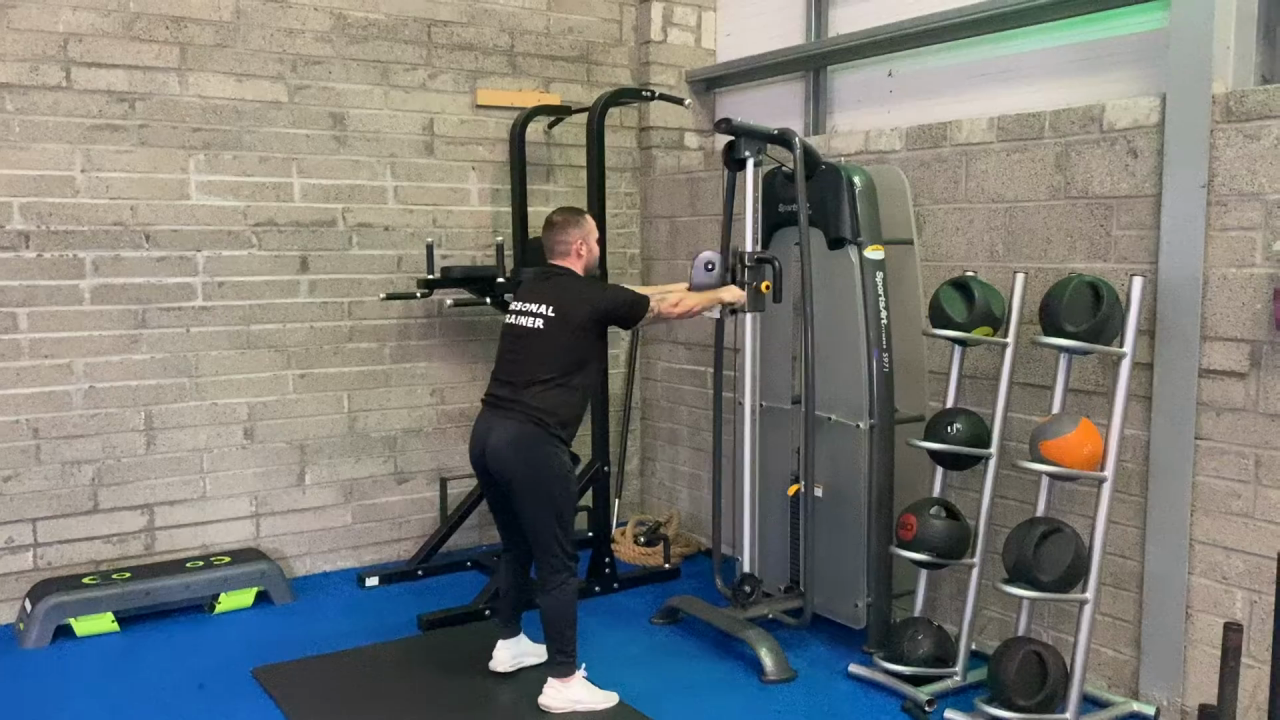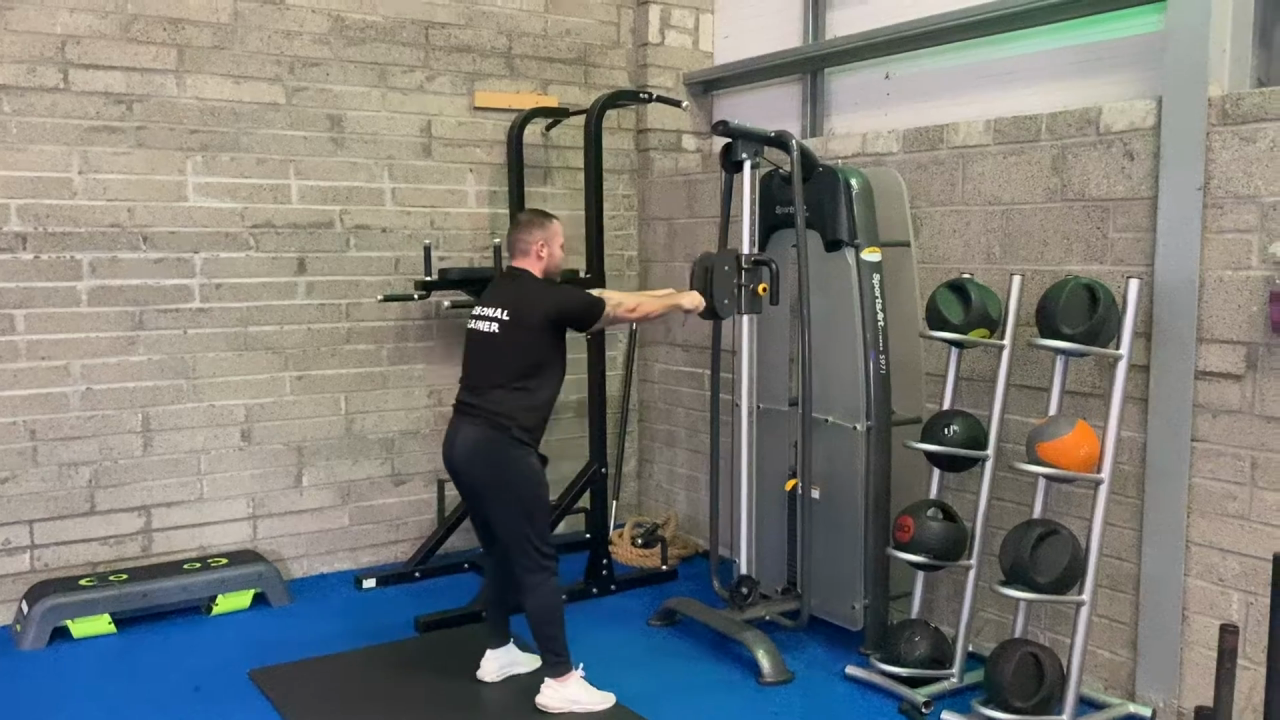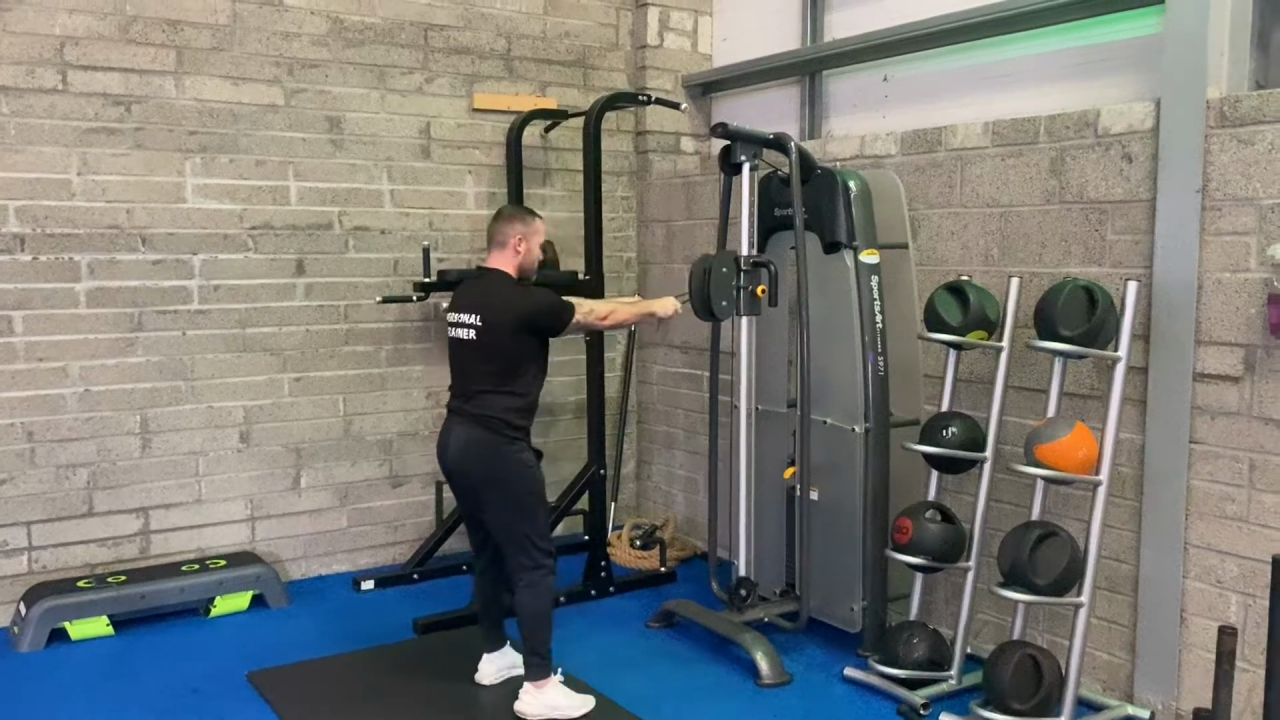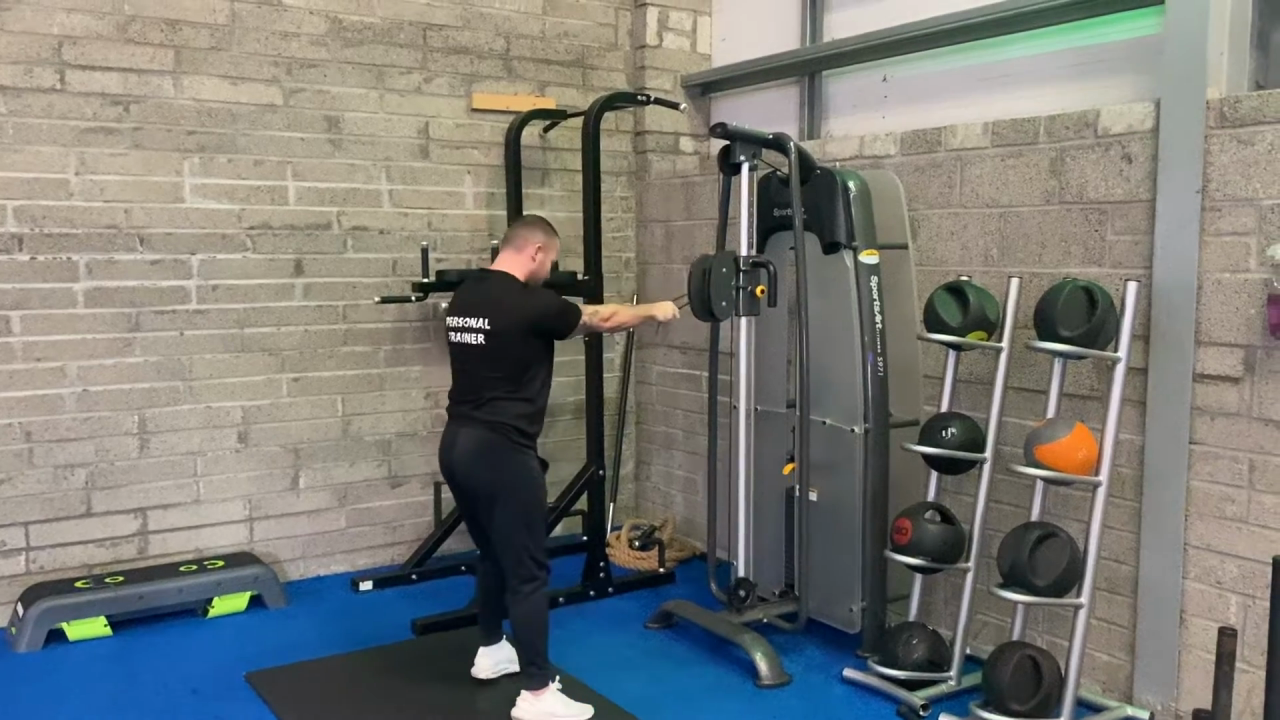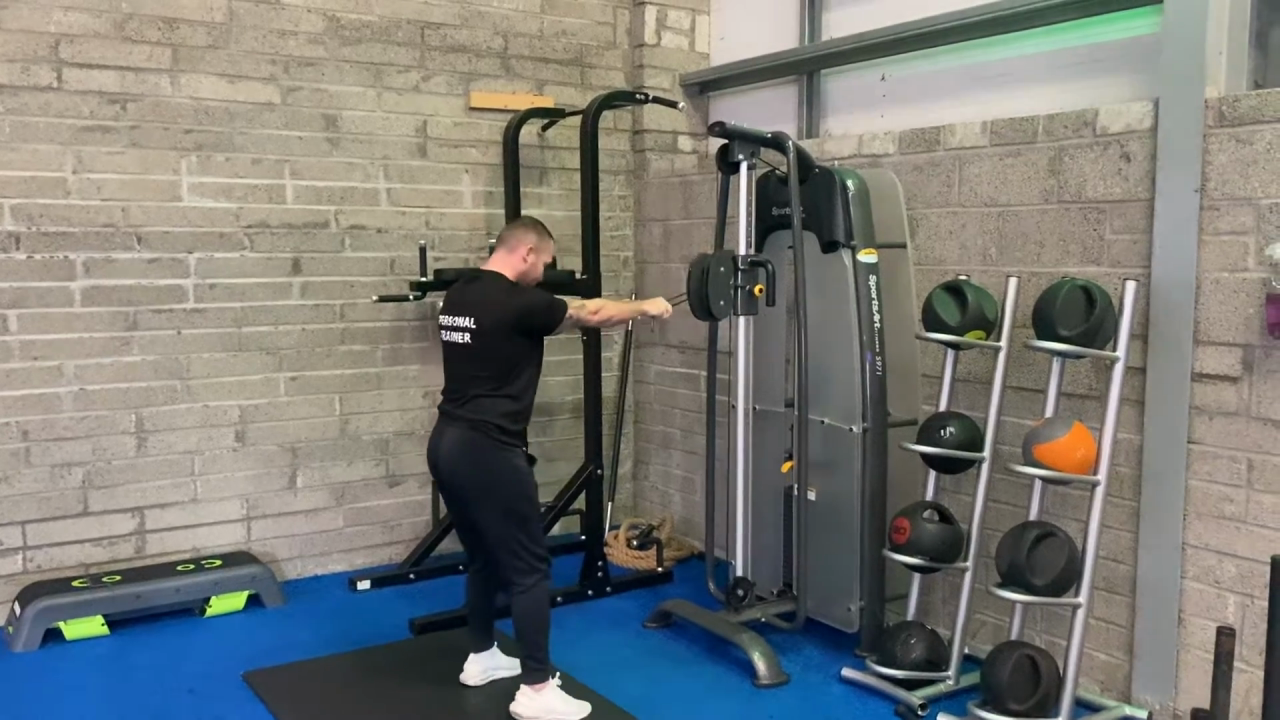
dt=0.3s
person 1, frame 1
left shoulder: (530, 288)
right shoulder: (590, 299)
right elbow: (670, 308)
left wrist: (686, 285)
right wrist: (721, 295)
left hip: (487, 433)
right hip: (532, 444)
left knee: (517, 546)
right knee: (556, 563)
left ankle: (509, 643)
right ankle: (563, 682)
person 1, frame 2
left shoulder: (498, 292)
right shoulder: (547, 299)
left elbow: (597, 300)
right elbow: (626, 312)
left wrist: (661, 291)
right wrist: (680, 302)
left hip: (462, 440)
right hip: (501, 448)
left knee: (502, 552)
right knee: (537, 563)
left ankle: (498, 652)
right ankle: (561, 681)
person 1, frame 3
left shoulder: (468, 294)
right shoulder: (520, 301)
left elbow: (571, 307)
right elbow: (597, 318)
left wrist: (636, 301)
right wrist: (653, 308)
left hip: (457, 441)
right hip: (497, 447)
left knee: (490, 553)
right knee: (533, 563)
left ankle: (494, 655)
person 1, frame 4
left shoulder: (464, 297)
right shoulder: (528, 304)
right elbow: (600, 320)
right wrist: (653, 311)
left hip: (458, 445)
right hip: (501, 452)
left knee: (494, 554)
right knee: (527, 571)
left ankle: (491, 650)
person 1, frame 5
left shoulder: (460, 295)
right shoulder: (516, 302)
right elbow: (589, 314)
right wrist: (645, 307)
left hip: (448, 444)
right hip: (487, 451)
left knee: (485, 558)
right knee: (529, 568)
left ankle: (481, 657)
